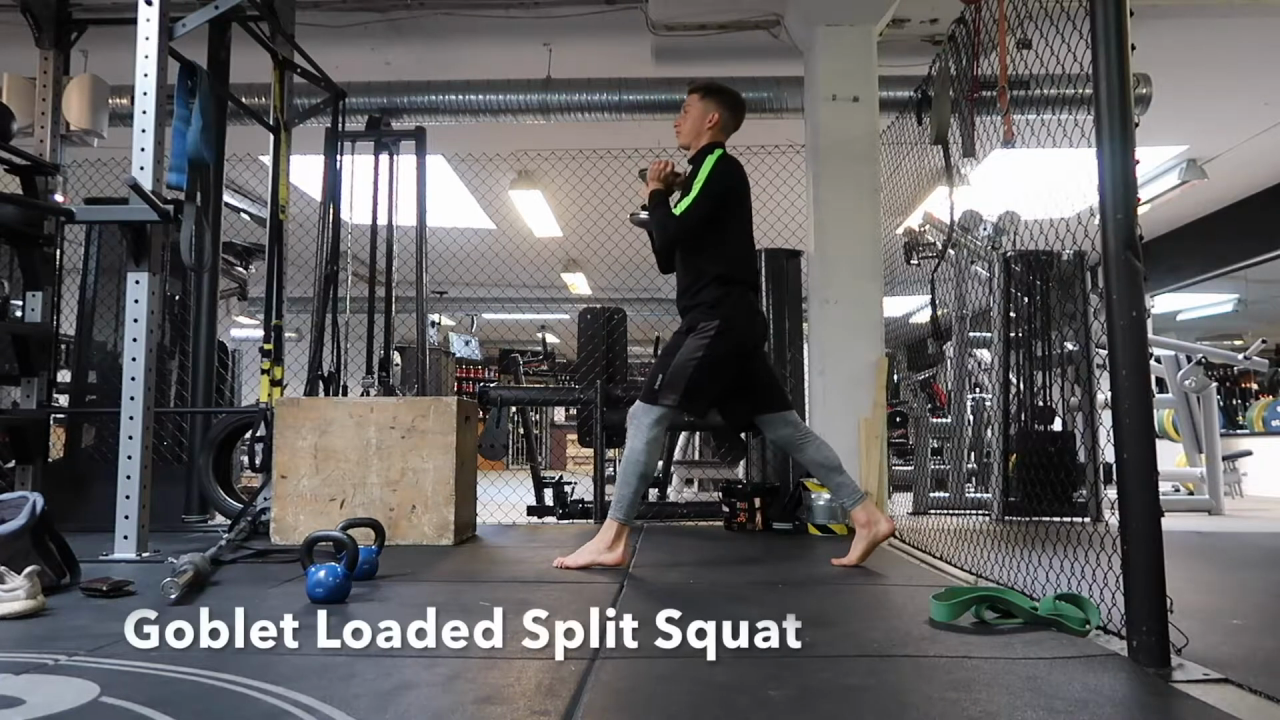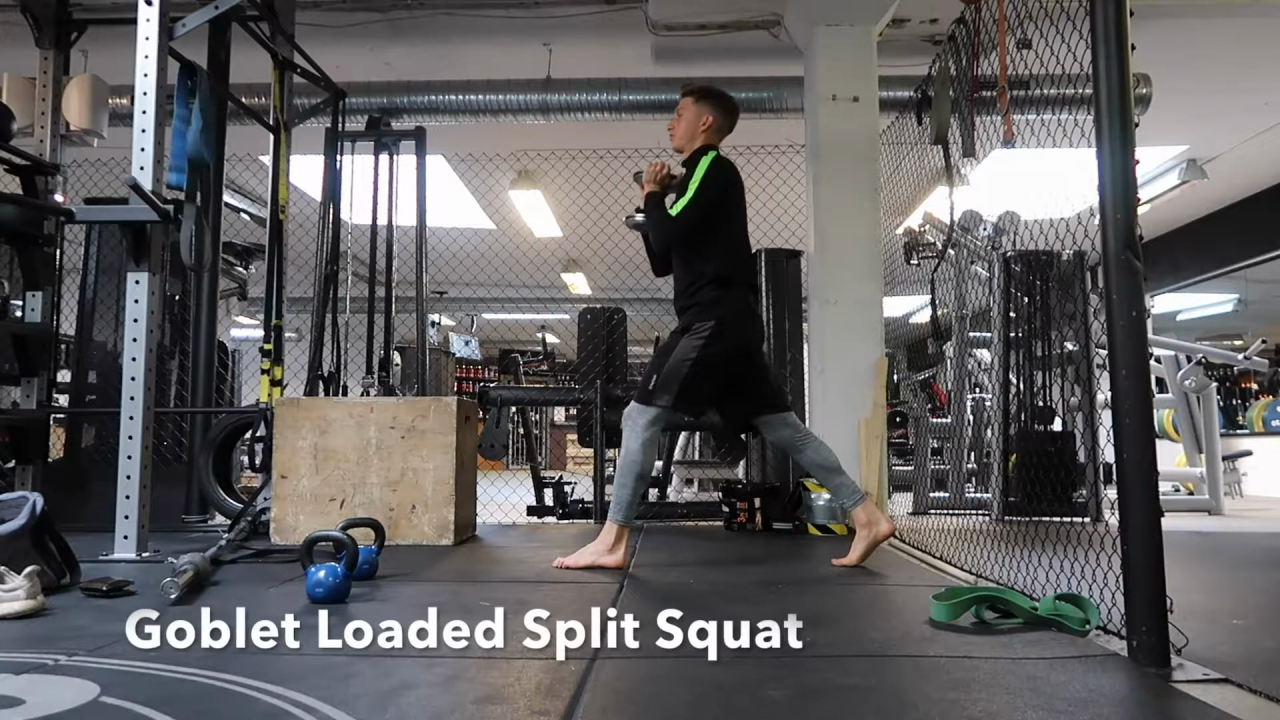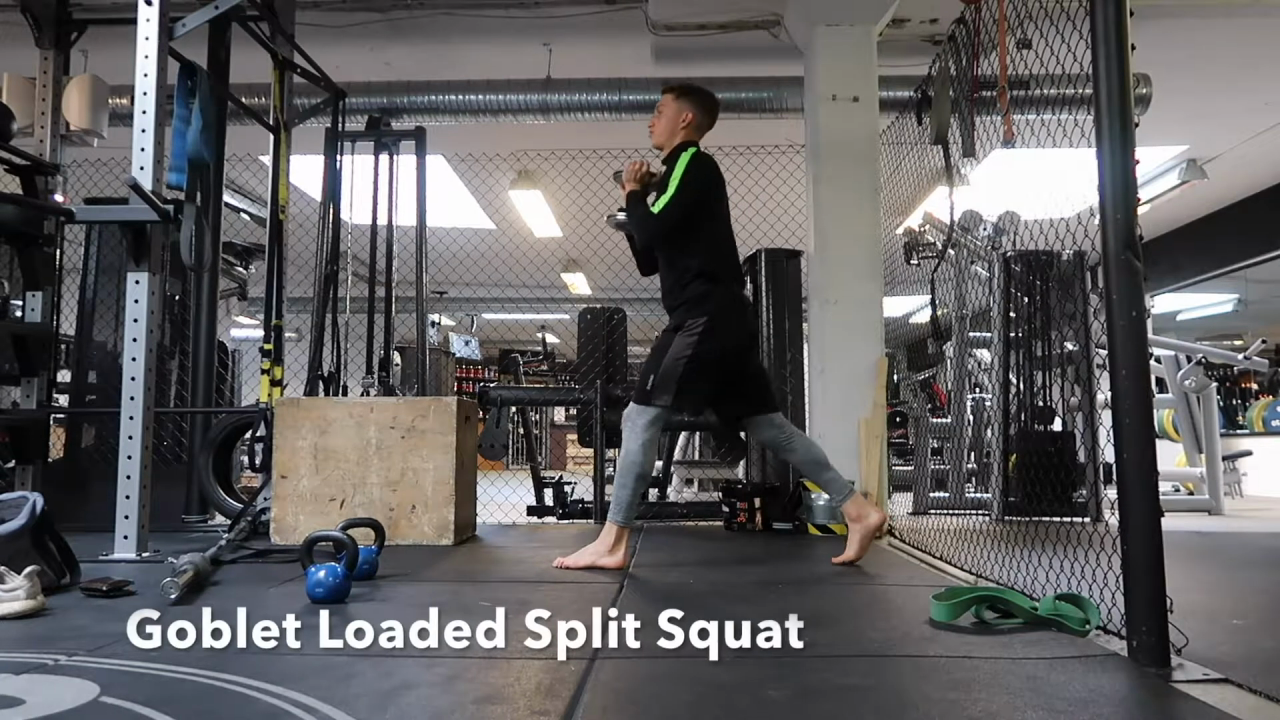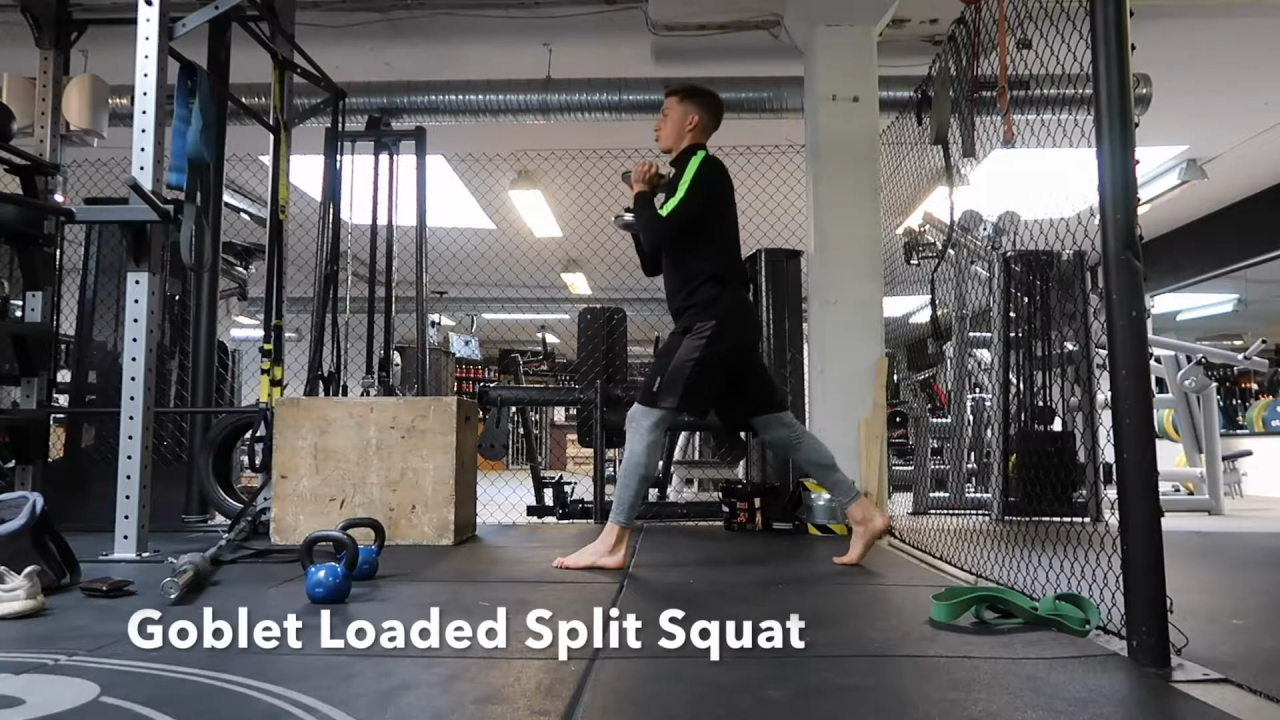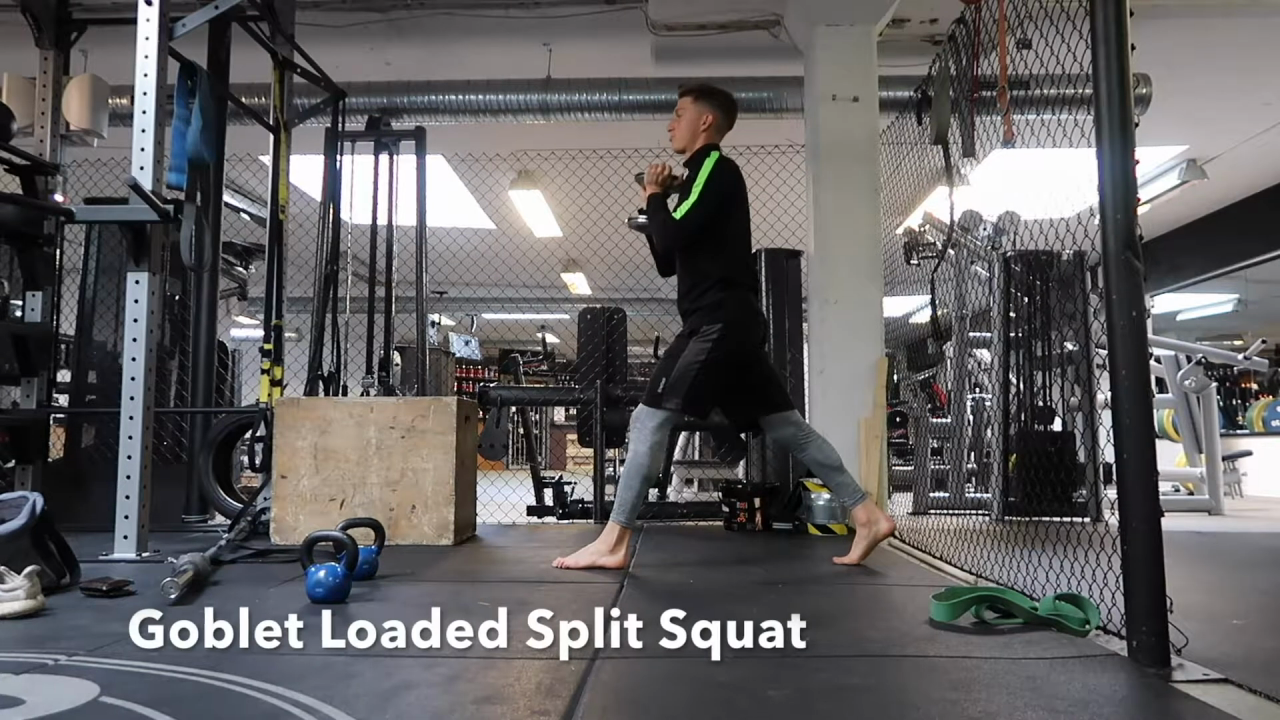
dt=0.2s
person 1, frame 1
left shoulder: (718, 167)
right shoulder: (708, 175)
left elbow: (671, 235)
right elbow: (669, 258)
left wrist: (658, 194)
right wrist: (659, 200)
left hip: (718, 319)
right hip: (732, 320)
left knee: (647, 416)
right knee: (784, 425)
left ankle: (611, 541)
right ankle: (867, 517)
person 1, frame 2
left shoulder: (713, 169)
right shoulder: (700, 179)
left elbow: (667, 236)
right elbow: (664, 262)
left wrist: (653, 197)
right wrist: (657, 203)
left hip: (714, 320)
right hip: (728, 321)
left knee: (641, 417)
right knee: (783, 426)
left ankle: (611, 542)
right ankle: (868, 516)
person 1, frame 3
left shoulder: (693, 164)
right shoulder: (685, 173)
left elbow: (651, 232)
right elbow: (648, 261)
left wrist: (634, 194)
right wrist: (637, 201)
left hip: (705, 317)
right hip: (720, 317)
left knee: (641, 417)
right knee: (769, 426)
left ankle: (612, 543)
right ankle: (858, 511)
person 1, frame 4
left shoulder: (702, 169)
right shoulder: (690, 177)
left elbow: (659, 235)
right elbow: (654, 262)
left wrist: (642, 196)
right wrist: (642, 202)
left hip: (713, 320)
right hip: (725, 320)
left knee: (646, 419)
right knee: (779, 426)
left ankle: (612, 544)
right ankle: (864, 513)
person 1, frame 5
left shoulder: (715, 170)
right shoulder: (703, 177)
left elbow: (672, 239)
right elbow: (668, 262)
left wrist: (656, 197)
right wrist: (656, 203)
left hip: (719, 321)
right hip: (732, 321)
left knee: (649, 420)
right knee: (786, 426)
left ankle: (612, 543)
right ankle: (868, 516)
